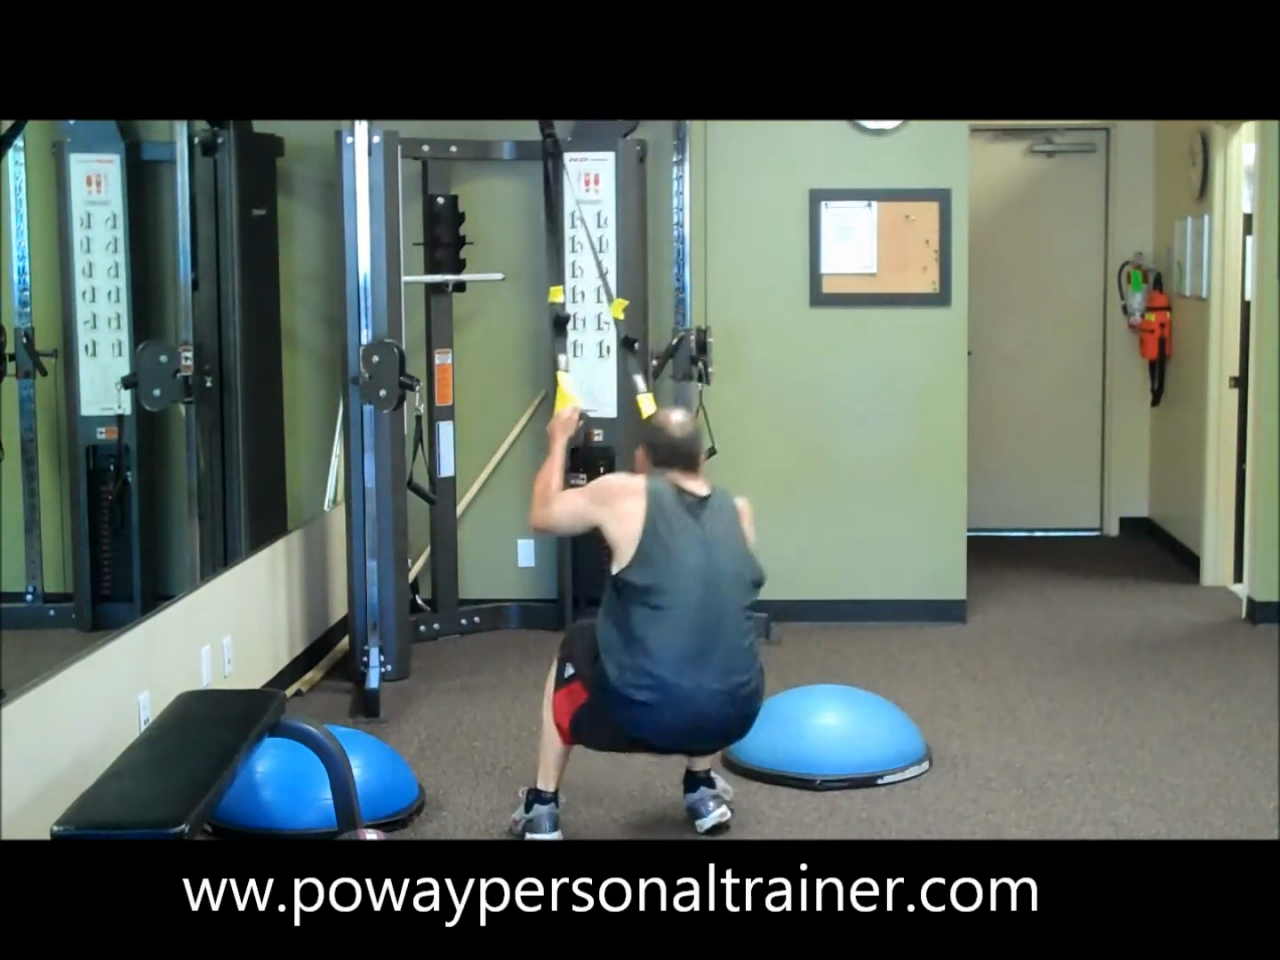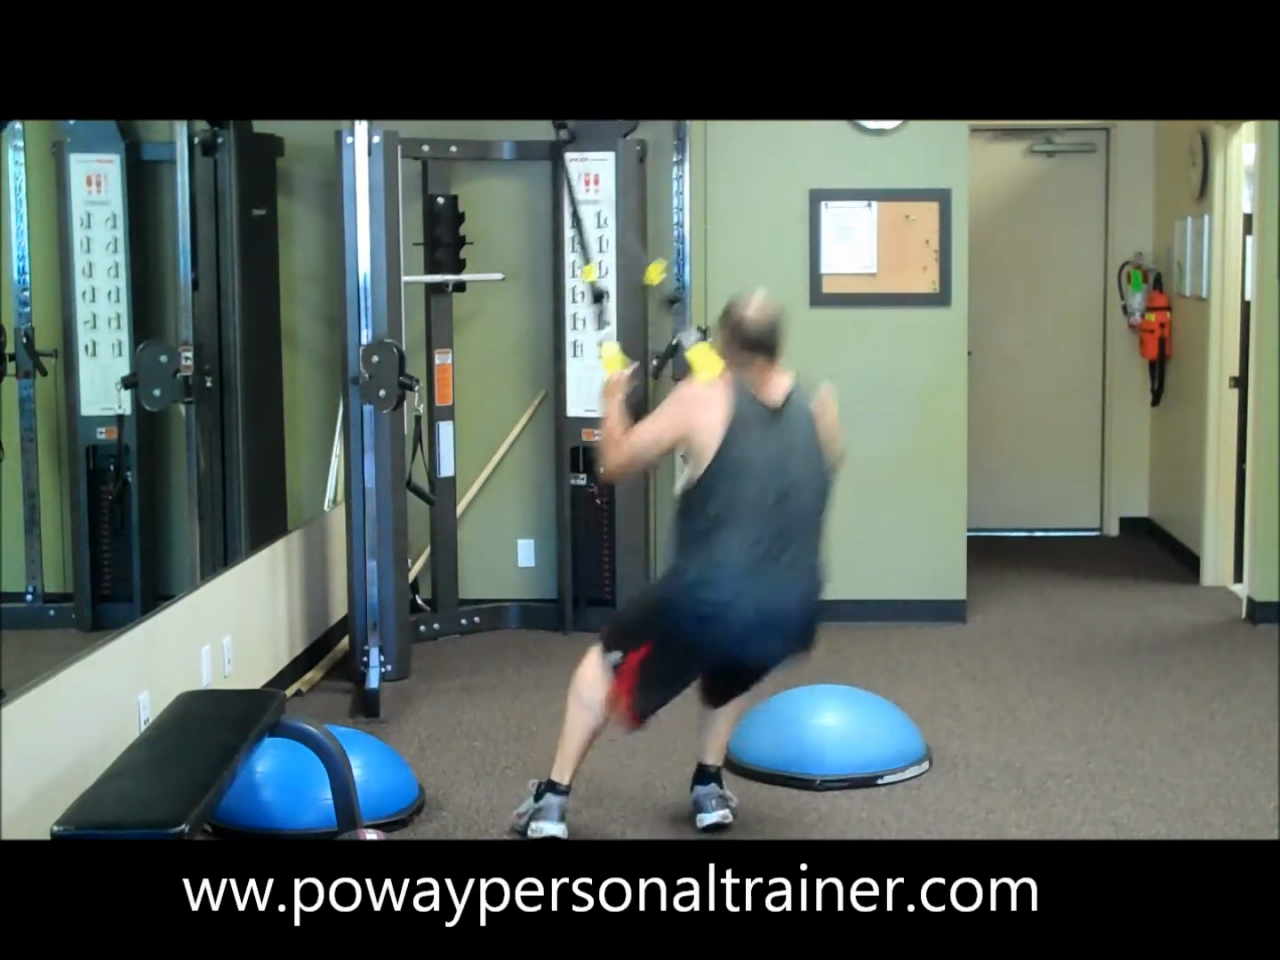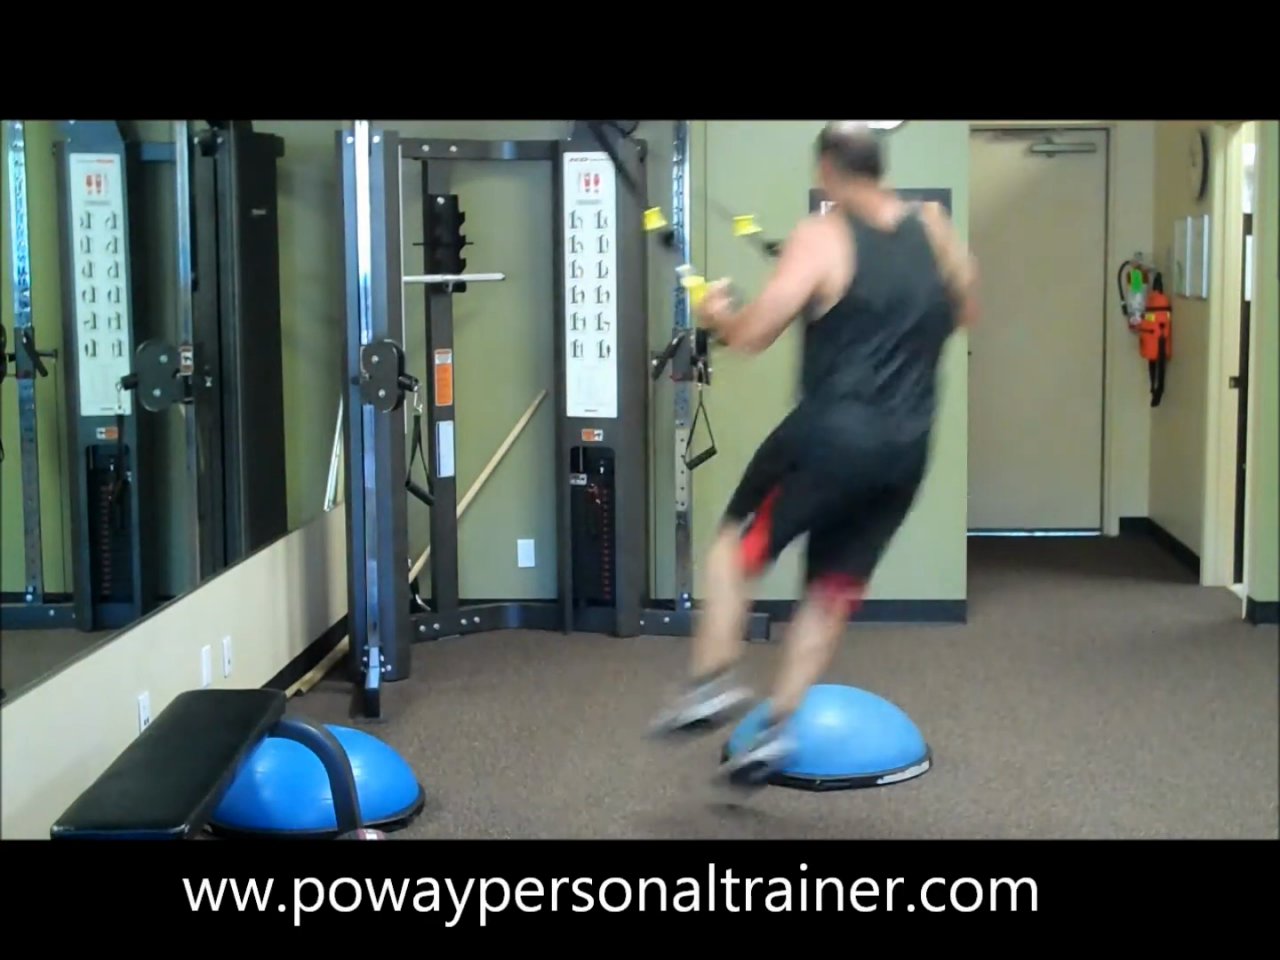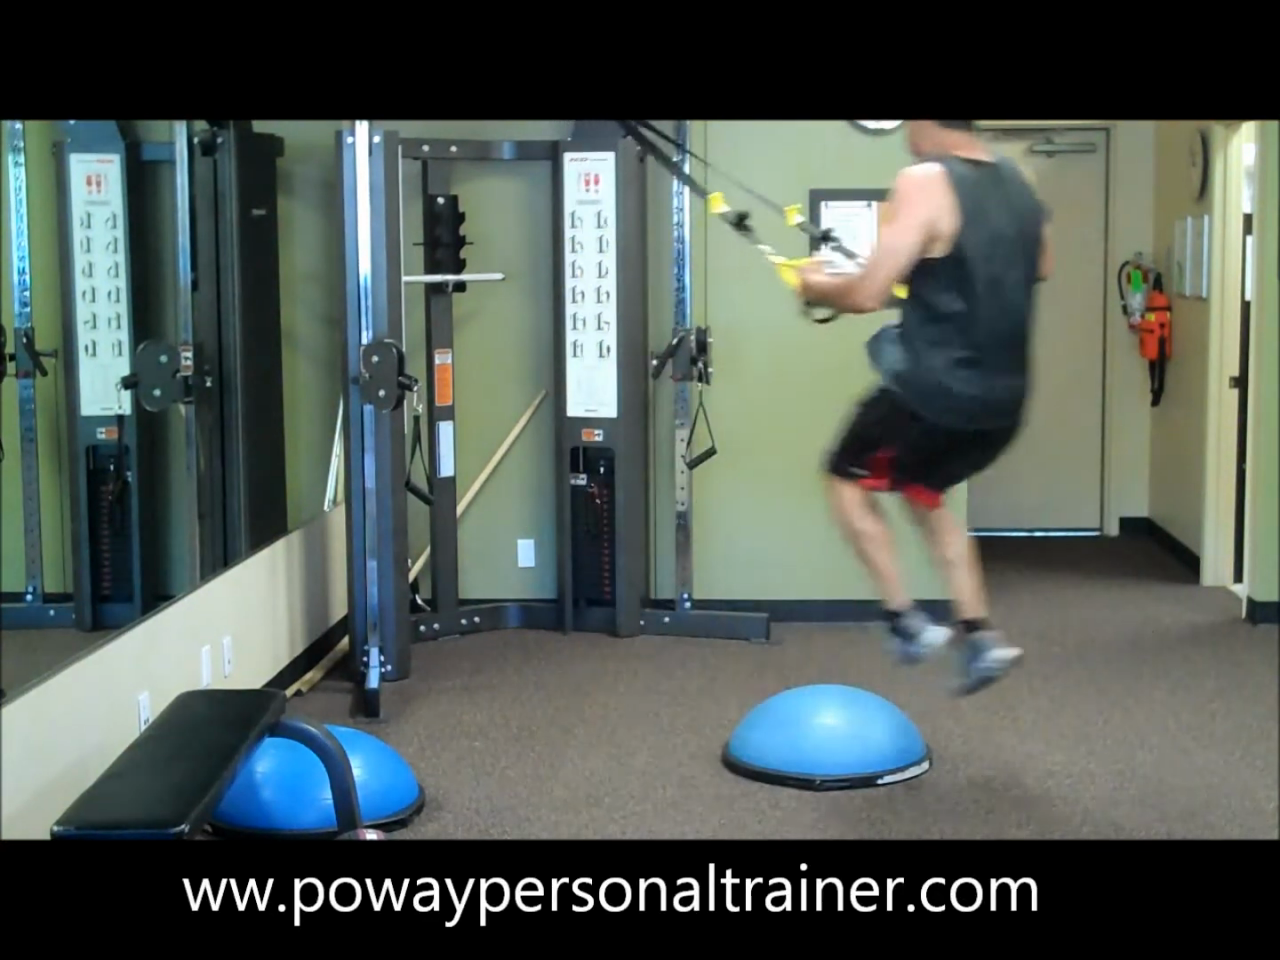
dt=0.2s
person 1, frame 1
left shoulder: (623, 494)
right shoulder: (738, 512)
left elbow: (543, 515)
left wrist: (559, 441)
left hip: (645, 707)
right hip: (732, 713)
left knee: (577, 649)
left ankle: (542, 805)
right ankle: (702, 788)
person 1, frame 2
left shoulder: (704, 400)
right shoulder: (820, 409)
left elbow: (617, 461)
left wrist: (615, 401)
left hip: (708, 608)
right hip: (789, 624)
left knee: (604, 659)
left ankle: (553, 797)
right ankle: (710, 786)
person 1, frame 3
left shoulder: (821, 237)
right shoulder: (934, 227)
left elbow: (749, 336)
right elbow: (962, 314)
left wrist: (715, 312)
left hip: (830, 442)
right hip: (902, 455)
left knee: (736, 544)
right knee: (830, 592)
left ankle: (712, 682)
right ankle: (779, 726)
person 1, frame 4
left shoulder: (924, 182)
right shoulder: (1021, 185)
left elbow: (867, 295)
right elbow: (1039, 268)
left wrist: (818, 286)
left hip: (934, 391)
right hip: (1002, 400)
left knee: (846, 483)
right knee: (924, 495)
left ankle: (905, 620)
right ankle: (980, 637)
